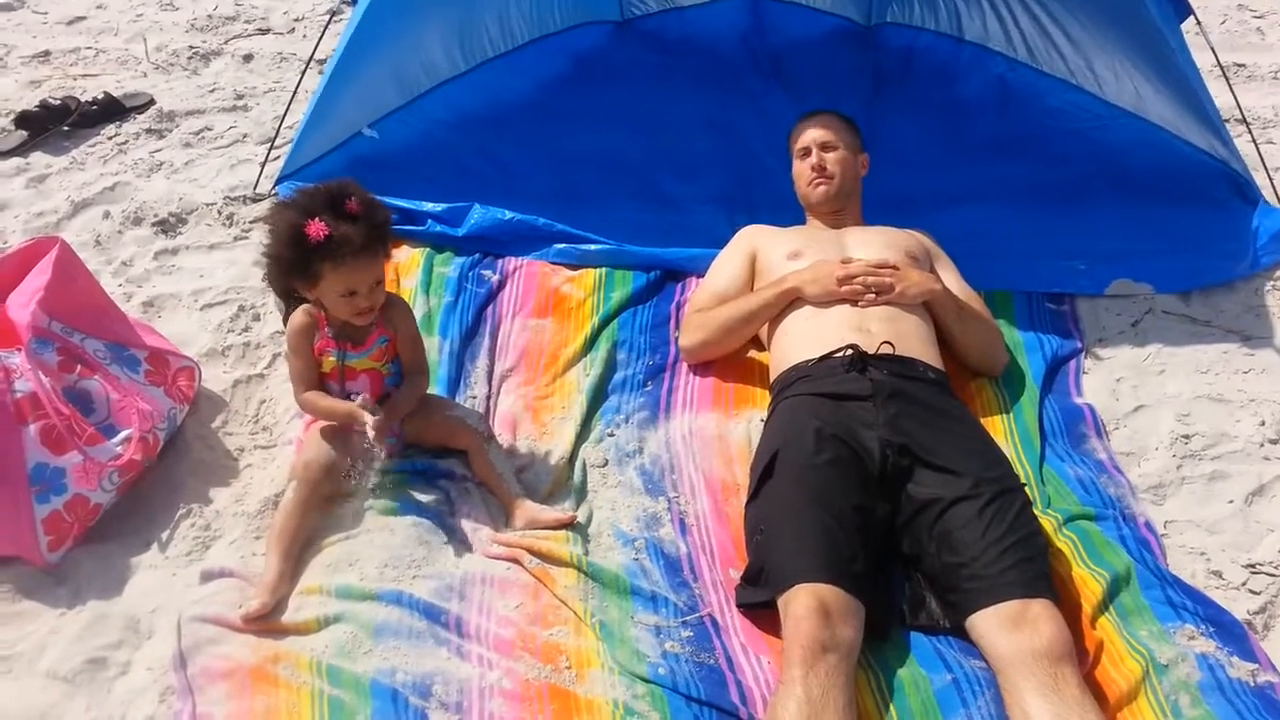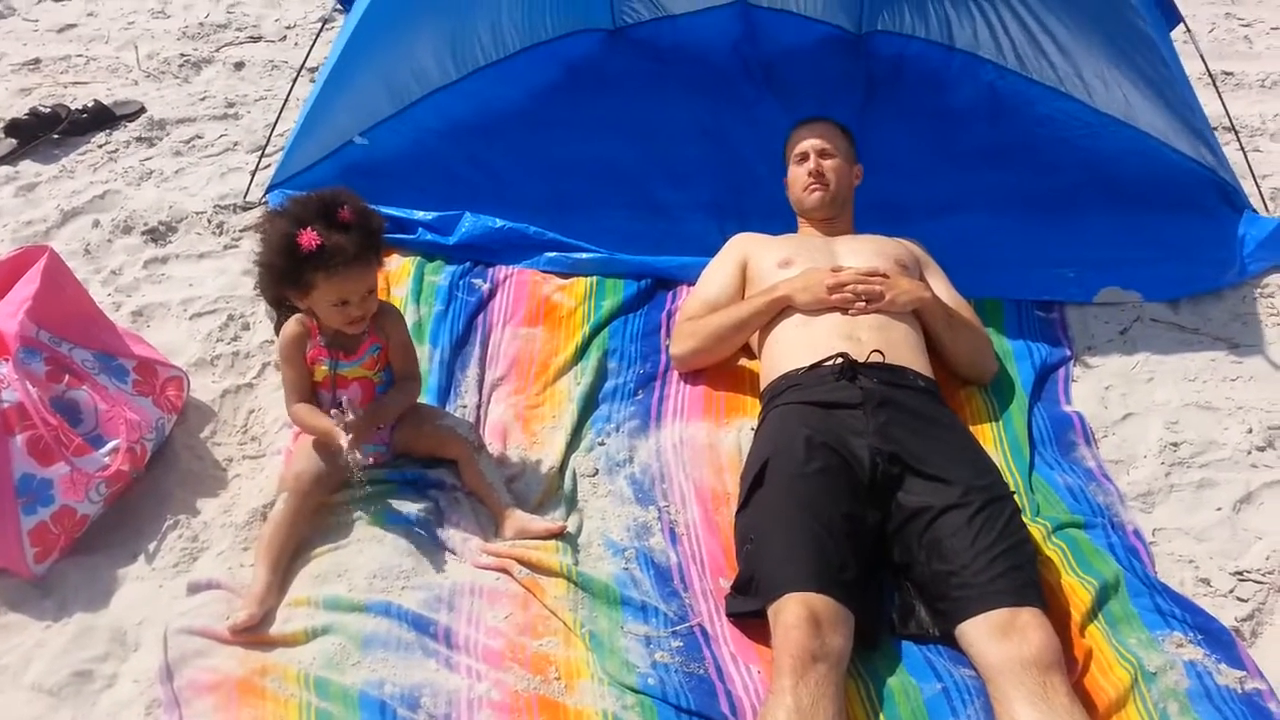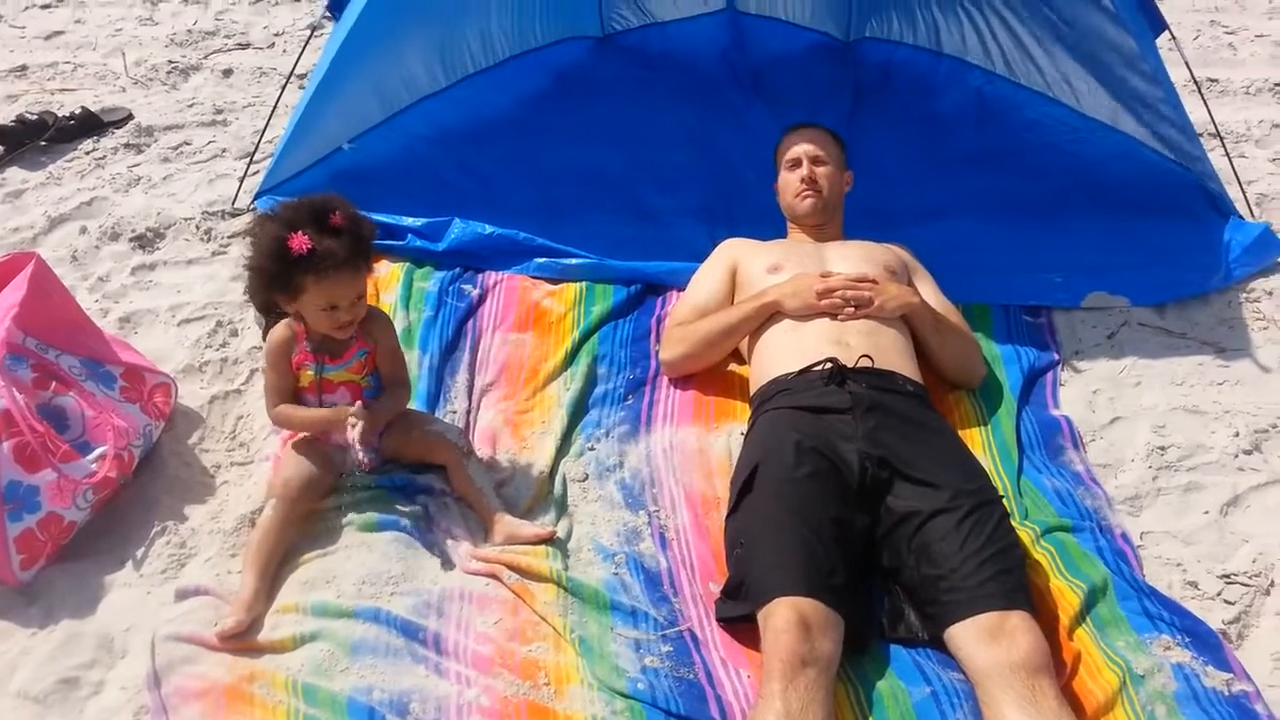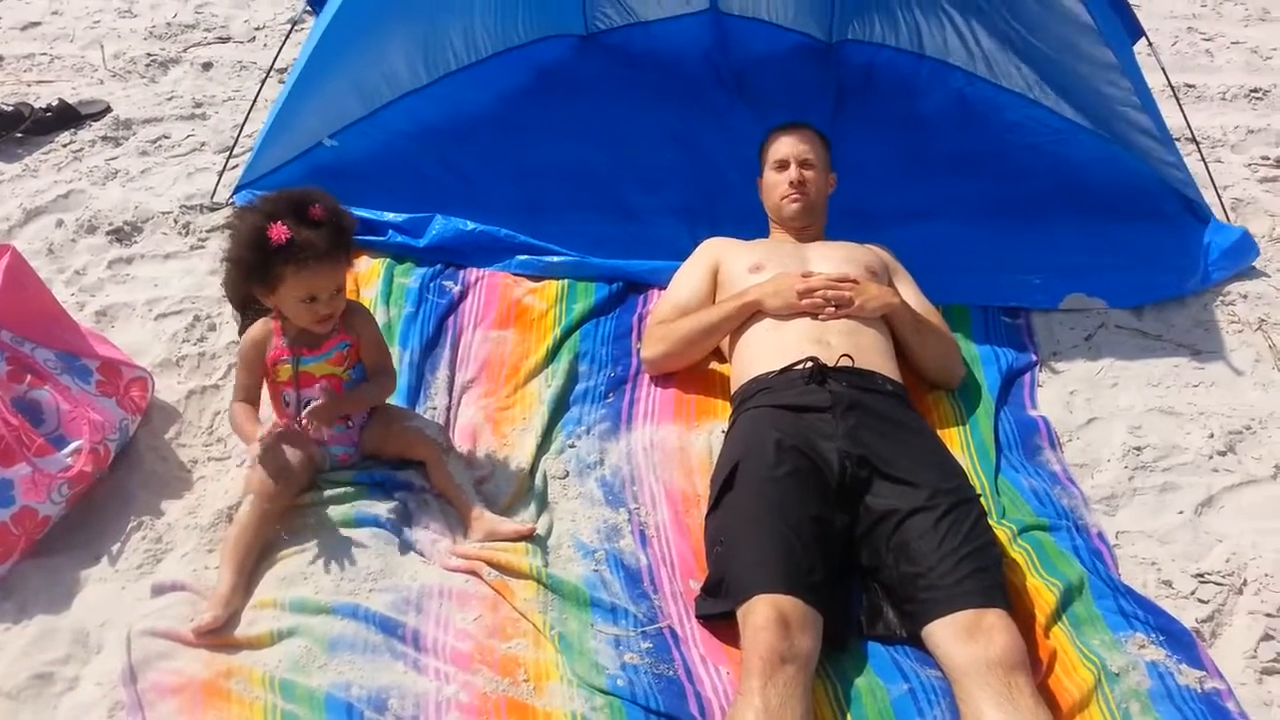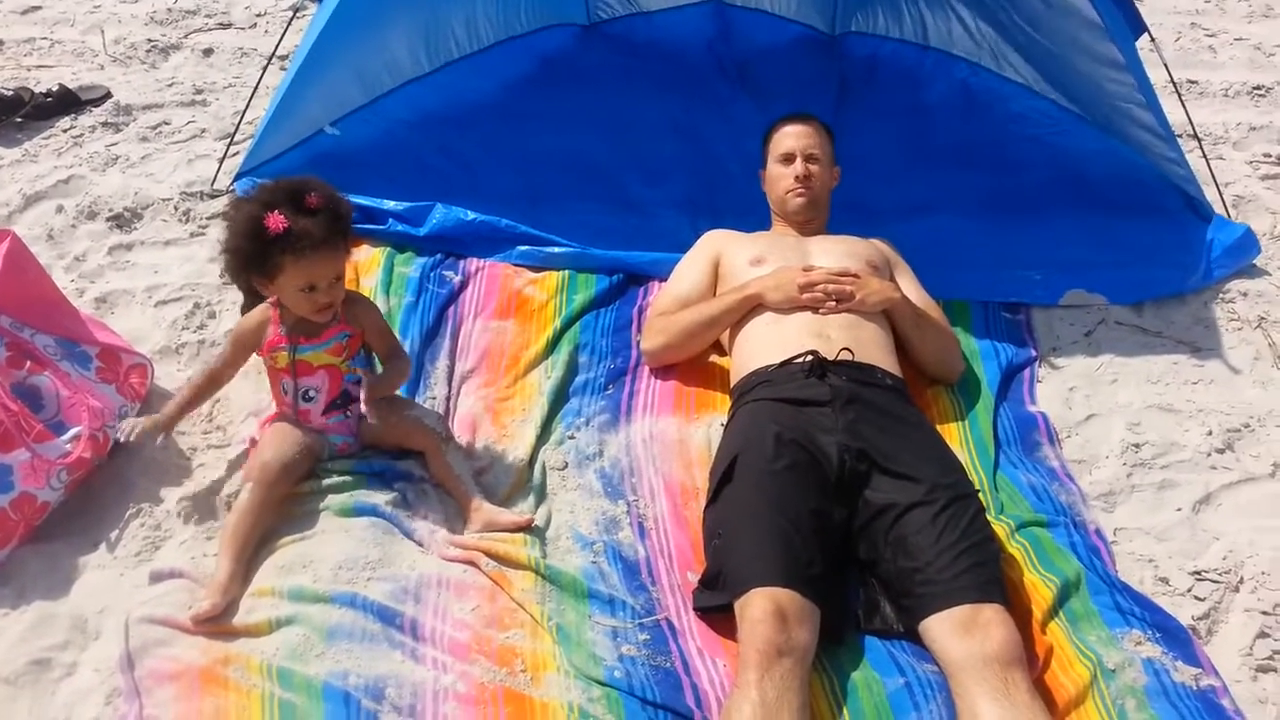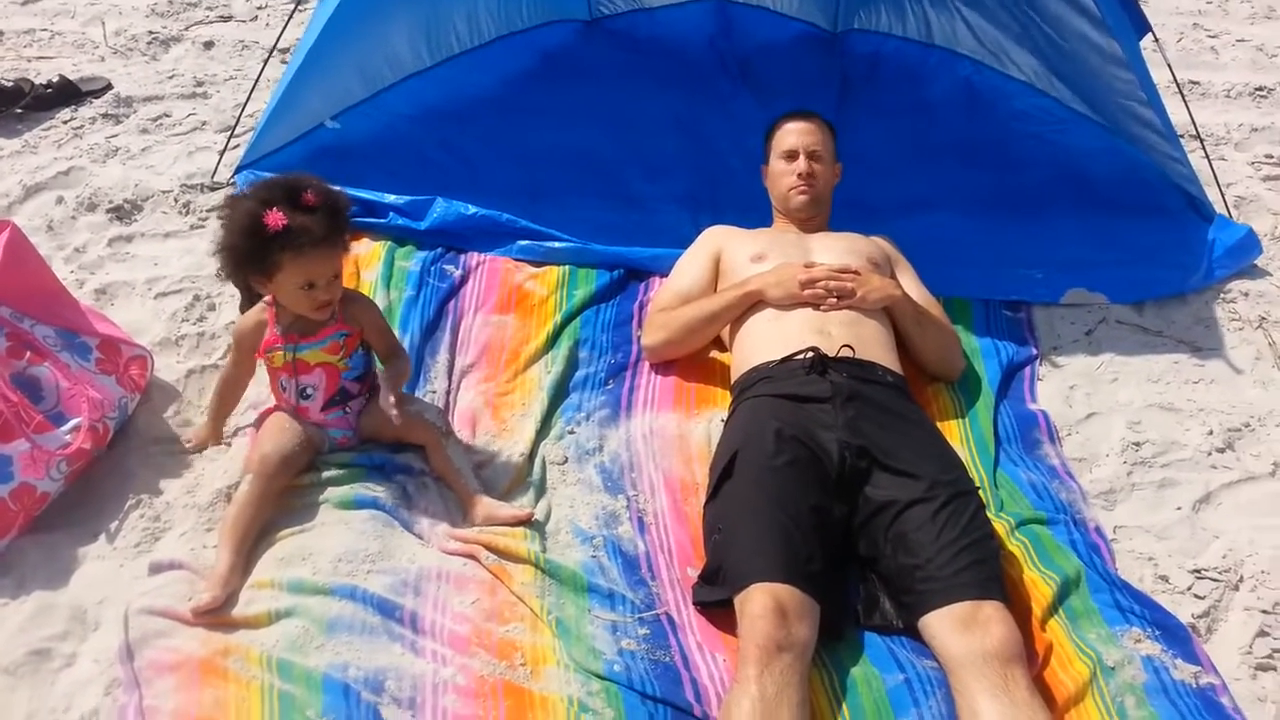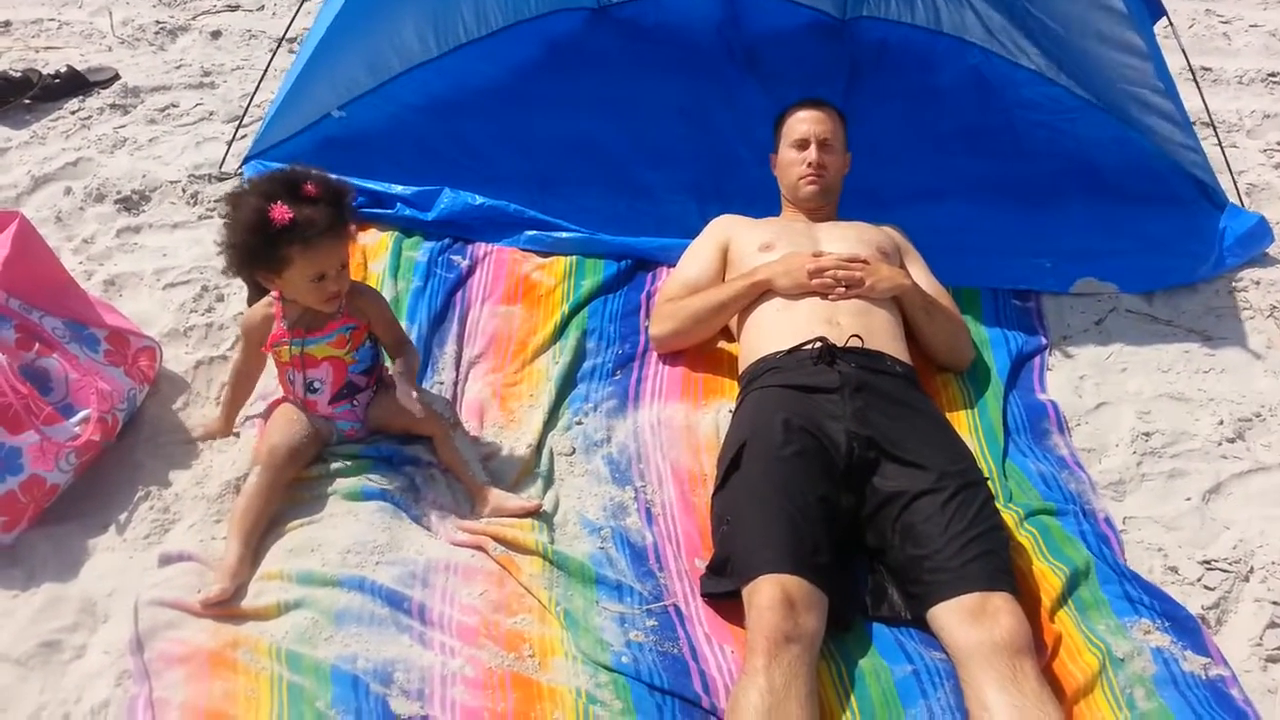
dt=0.2s
person 1, frame 1
left shoulder: (915, 241)
right shoulder: (760, 239)
left elbow: (993, 355)
right elbow: (693, 337)
left wrist: (933, 290)
right wrist: (795, 286)
left hip: (929, 408)
right hip: (816, 406)
left knee: (1040, 640)
right knee: (817, 633)
person 1, frame 2
left shoulder: (905, 250)
right shoulder: (752, 246)
left elbow: (982, 363)
right elbow: (683, 346)
left wrist: (921, 299)
right wrist: (786, 293)
left hip: (919, 416)
right hip: (807, 415)
left knee: (1028, 649)
right knee: (806, 641)
person 1, frame 3
left shoulder: (893, 256)
right shoulder: (741, 252)
left elbow: (971, 368)
right elbow: (673, 351)
left wrist: (908, 305)
right wrist: (775, 300)
left hip: (909, 422)
right hip: (796, 420)
left knee: (1016, 651)
right knee: (796, 645)
person 1, frame 4
left shoulder: (874, 257)
right shoulder: (723, 252)
left elbow: (950, 368)
right elbow: (655, 349)
left wrist: (889, 305)
right wrist: (757, 299)
left hip: (890, 422)
right hip: (778, 419)
left knee: (994, 650)
right knee: (775, 642)
person 1, frame 5
left shoulder: (876, 251)
right shoulder: (724, 244)
left elbow: (950, 363)
right elbow: (655, 342)
left wrist: (891, 299)
right wrist: (758, 292)
left hip: (888, 415)
right hip: (776, 412)
left knee: (991, 646)
right knee: (772, 637)
person 1, frame 6
left shoulder: (877, 248)
right shoulder: (725, 240)
left elbow: (950, 361)
right elbow: (656, 337)
left wrist: (893, 297)
right wrist: (759, 288)
left hip: (890, 413)
right hip: (777, 410)
left knee: (990, 642)
right knee: (772, 634)
person 1, frame 7
left shoulder: (887, 236)
right shoulder: (733, 228)
left elbow: (959, 350)
right elbow: (663, 327)
left wrist: (901, 285)
right wrist: (767, 277)
left hip: (897, 403)
right hip: (785, 399)
left knee: (999, 633)
right knee: (780, 623)
person 2, frame 1
left shoulder: (394, 311)
right shoulder: (304, 326)
left elbow: (418, 375)
right elbow: (306, 394)
left wrist: (392, 412)
right wrist: (356, 413)
left hip: (402, 412)
right hip: (340, 424)
left knee: (473, 427)
right knee: (308, 474)
left ankle: (517, 504)
right ankle: (276, 572)
person 2, frame 2
left shoulder: (387, 319)
right shoulder: (296, 334)
left elbow: (409, 382)
right elbow: (298, 406)
left wrist: (375, 416)
right wrist: (337, 429)
left hip: (392, 421)
right hip: (329, 434)
left knee: (464, 437)
right knee: (298, 485)
left ankle: (507, 514)
right ankle: (264, 584)
person 2, frame 3
left shoulder: (376, 325)
right shoulder: (284, 339)
left elbow: (399, 388)
right elbow: (278, 408)
left wrist: (370, 416)
right wrist: (332, 417)
left hip: (384, 427)
right hip: (318, 440)
left knee: (452, 443)
right knee: (286, 492)
left ankle: (497, 519)
right ankle: (251, 591)
person 2, frame 4
left shoulder: (356, 320)
right shoulder: (261, 339)
left elbow: (383, 377)
right elbow: (243, 402)
left wrist: (349, 399)
right wrist: (255, 437)
left hip: (363, 423)
right hip: (299, 439)
left knee: (432, 441)
right knee: (263, 491)
left ankle: (476, 516)
right ankle: (229, 587)
person 2, frame 5
left shoulder: (358, 310)
right shoulder: (259, 326)
left elbow: (398, 360)
right elbow: (215, 375)
left wrist: (381, 386)
right wrist: (167, 418)
left hip: (362, 413)
right hip: (300, 428)
left knee: (427, 432)
right knee: (263, 478)
left ankle: (474, 507)
right ankle: (227, 577)
person 2, frame 6
left shoulder: (357, 309)
right shoulder: (255, 326)
left elbow: (395, 355)
right elbow: (233, 379)
left wrist: (391, 384)
right wrist: (211, 429)
left hip: (364, 407)
right hip: (300, 421)
left knee: (431, 427)
right knee: (262, 468)
left ankle: (475, 501)
right ankle: (227, 567)
person 2, frame 7
left shoulder: (363, 301)
right shoulder: (262, 320)
left elbow: (401, 346)
right elbow: (245, 372)
left wrist: (405, 379)
right wrist: (224, 421)
left hip: (372, 399)
right hip: (307, 414)
left knee: (439, 419)
right knee: (270, 460)
left ankle: (483, 493)
right ankle: (236, 558)
